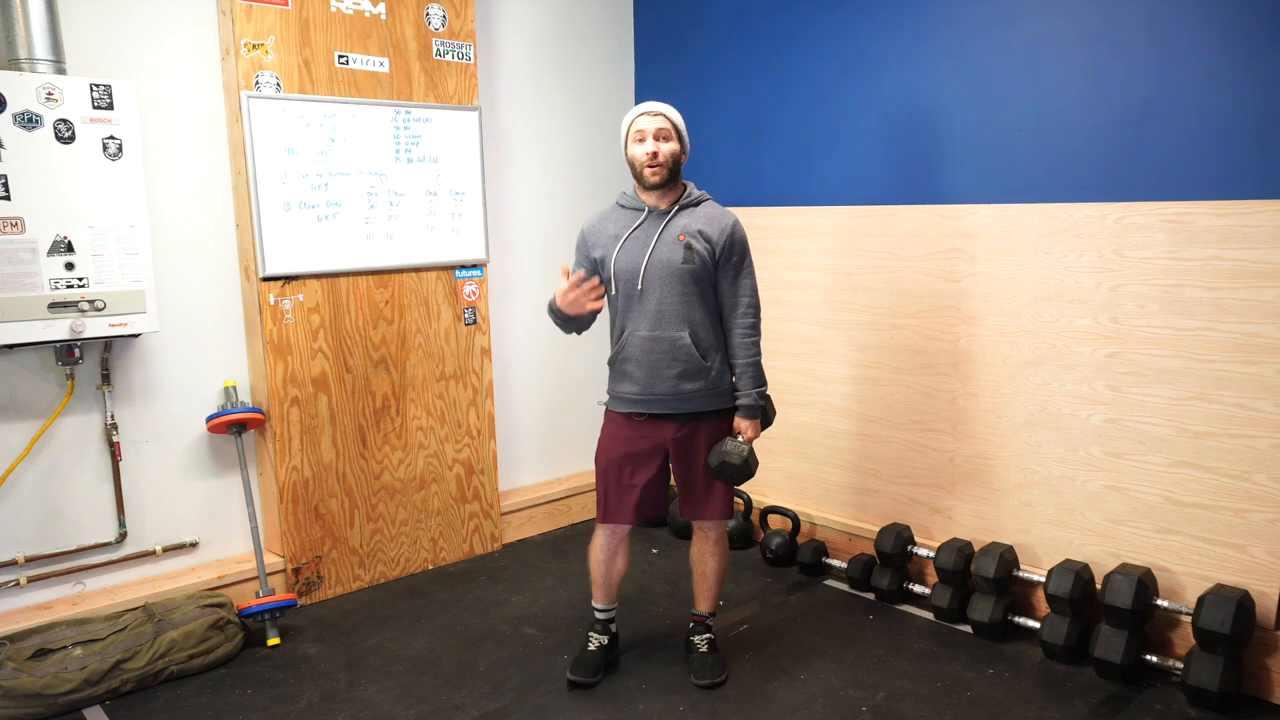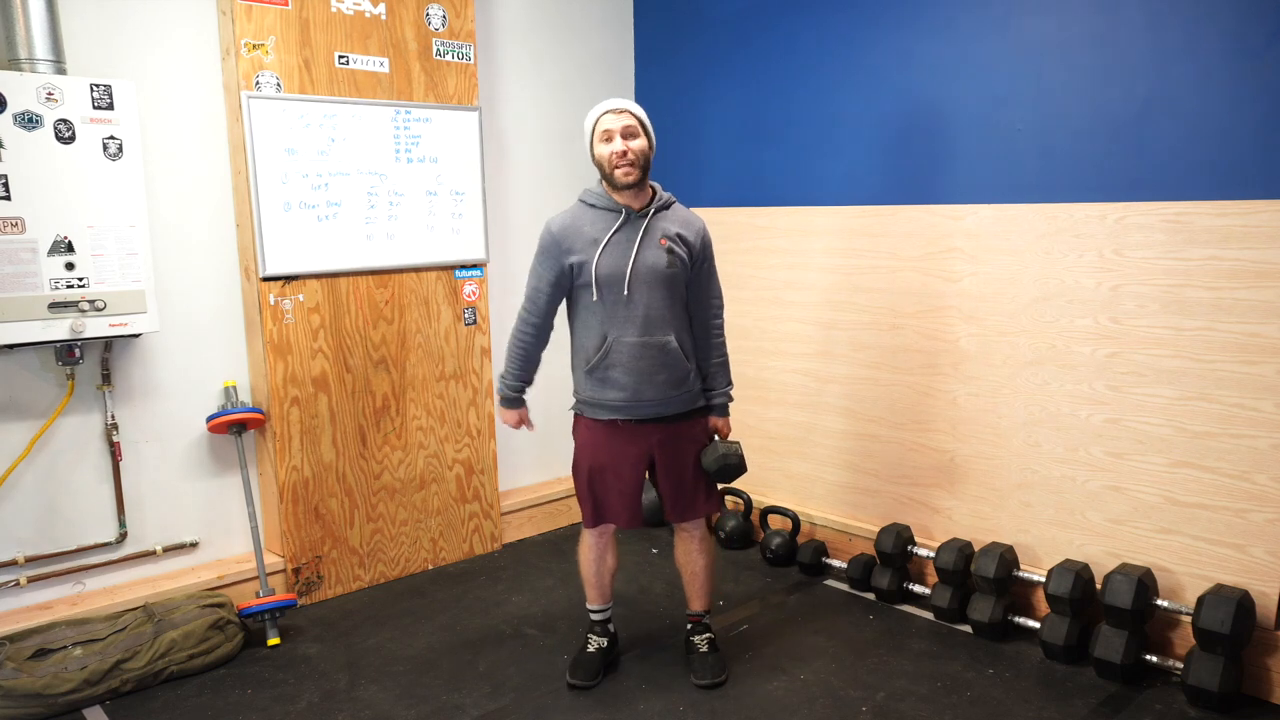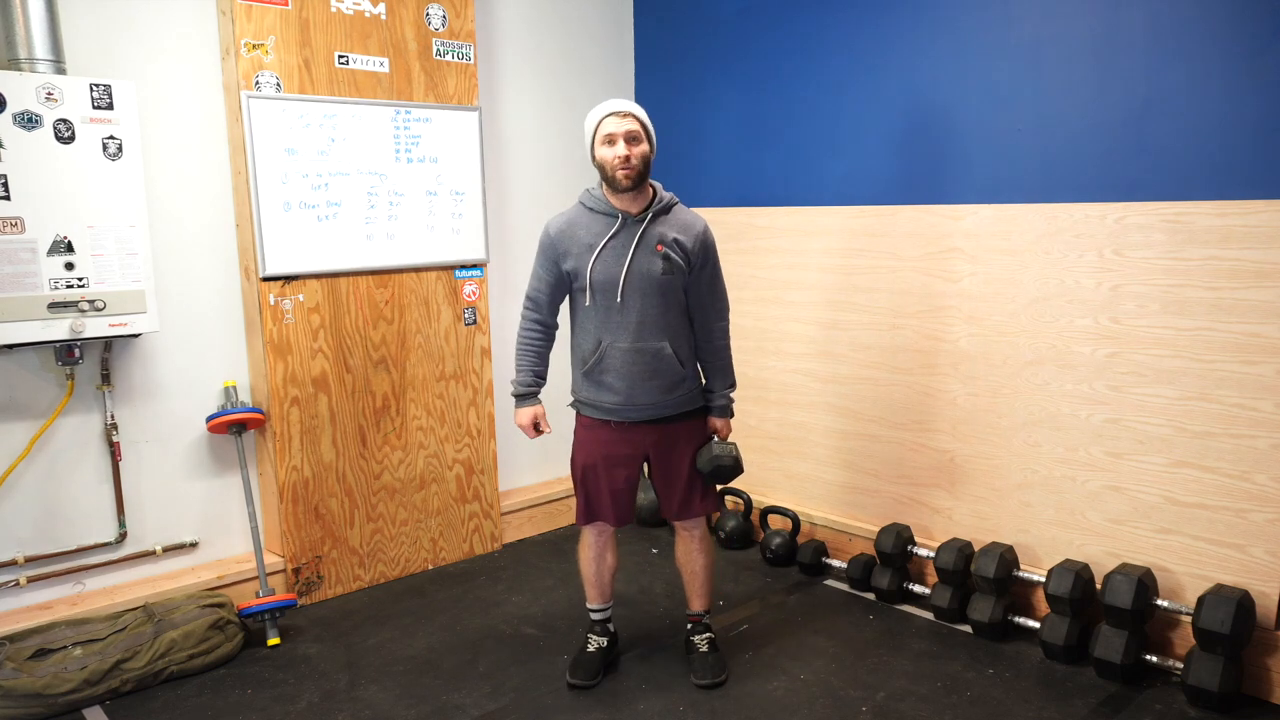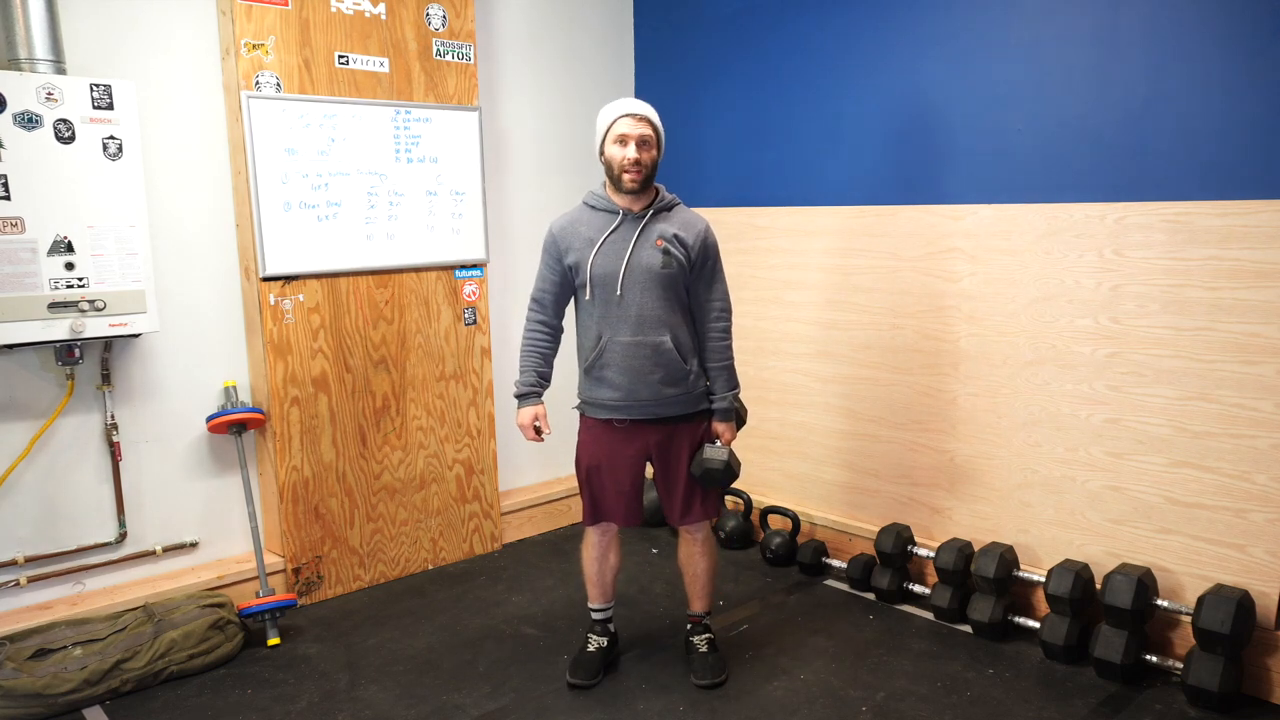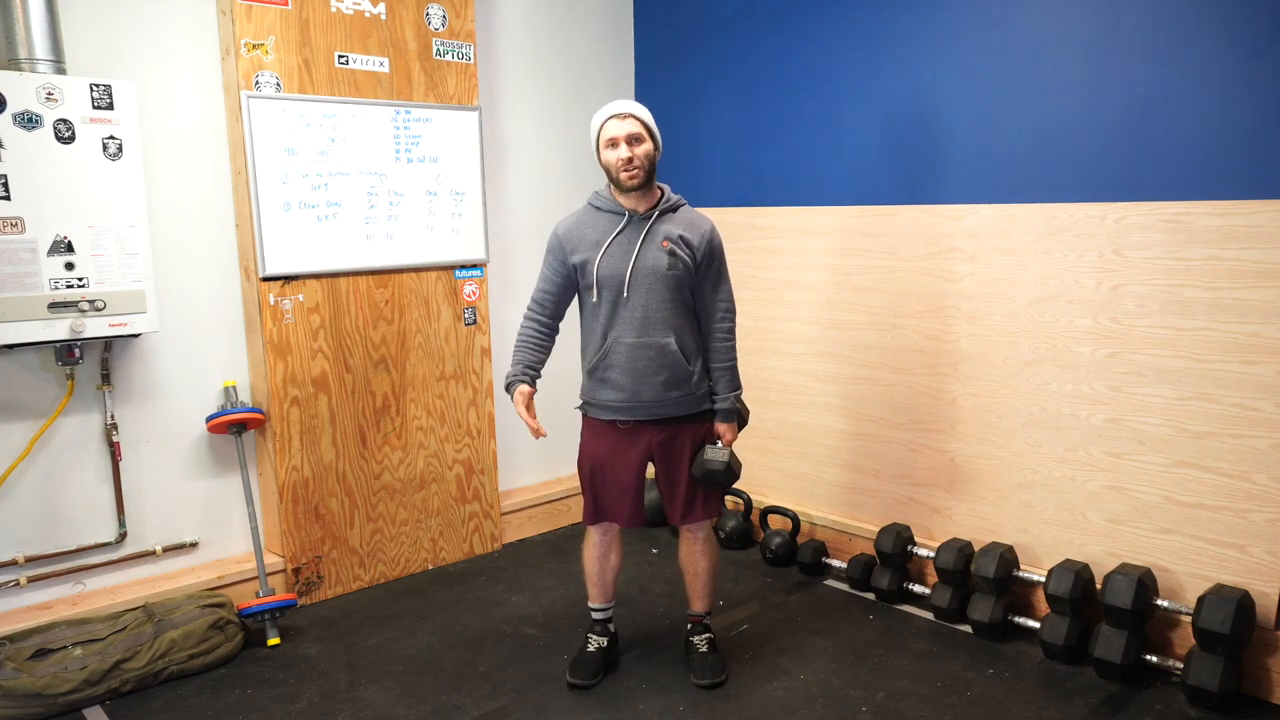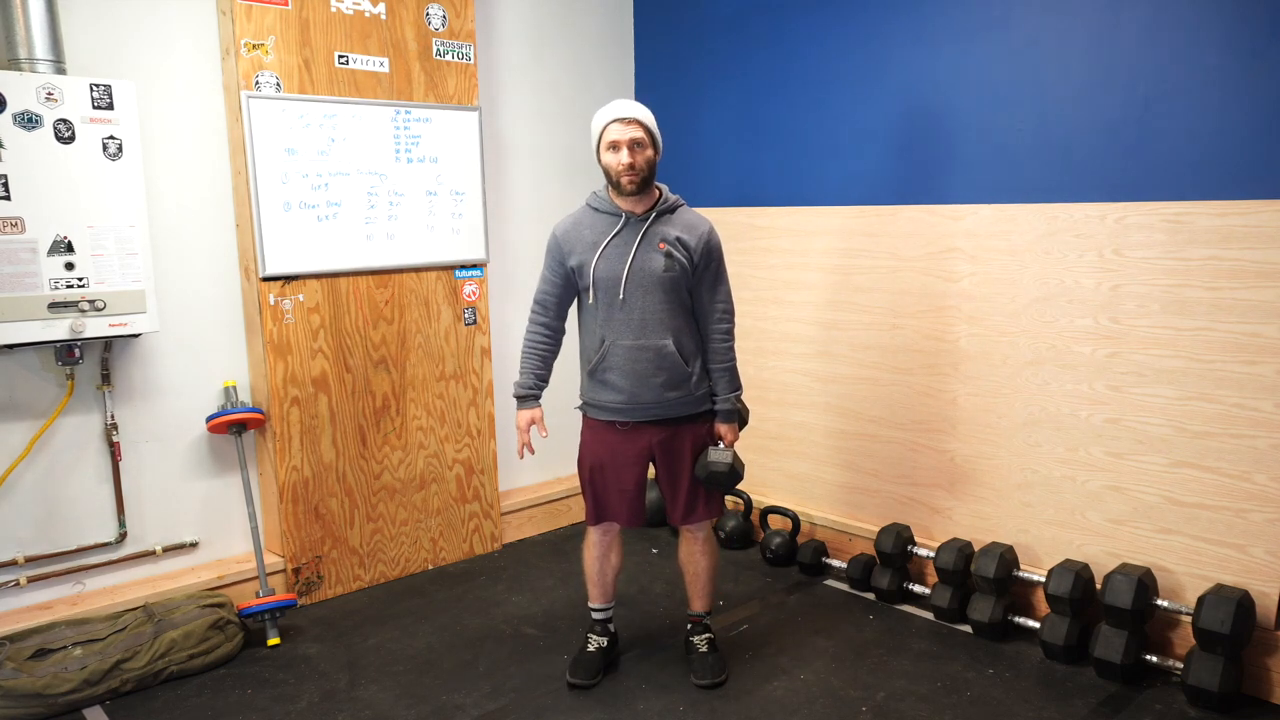
dt=0.7s
person 1, frame 1
left shoulder: (719, 225)
right shoulder: (599, 229)
left elbow: (743, 321)
right elbow: (579, 315)
left wrist: (749, 403)
right wrist: (561, 307)
left hip: (705, 410)
right hip: (629, 410)
left knee: (709, 523)
right knee: (612, 524)
left ankle: (702, 631)
right ankle: (602, 630)
person 1, frame 2
left shoulder: (687, 228)
right shoulder: (565, 229)
left elbow: (708, 322)
right elbow: (534, 314)
left wrist: (719, 401)
right wrist: (511, 392)
left hip: (682, 413)
right hip: (603, 416)
left knee: (692, 524)
right knee: (599, 526)
left ankle: (700, 631)
right ankle: (600, 633)
person 1, frame 3
left shoulder: (690, 230)
right shoulder: (564, 231)
left elbow: (712, 324)
right elbow: (537, 318)
left wrist: (720, 402)
right wrist: (527, 393)
left hip: (680, 413)
right hip: (601, 416)
left knee: (692, 521)
right knee: (597, 525)
left ankle: (700, 631)
right ankle: (600, 633)
person 1, frame 4
left shoulder: (691, 230)
right shoulder: (568, 230)
left elbow: (715, 325)
right elbow: (543, 318)
left wrist: (724, 406)
right wrist: (529, 393)
left hip: (684, 413)
right hip: (604, 415)
left knee: (695, 525)
right knee: (601, 525)
left ankle: (699, 632)
right ankle: (601, 632)
person 1, frame 5
left shoulder: (696, 230)
right shoulder: (573, 232)
left elbow: (719, 325)
right elbow: (543, 313)
left wrist: (727, 407)
right wrist: (521, 376)
left hip: (687, 413)
right hip: (609, 415)
left knee: (696, 524)
right knee: (603, 524)
left ankle: (700, 632)
right ankle: (601, 633)
person 1, frame 6
left shoulder: (694, 232)
right shoulder: (572, 233)
left elbow: (718, 327)
right elbow: (545, 320)
left wrist: (726, 408)
right wrist: (527, 394)
left hip: (687, 414)
right hip: (607, 416)
left knee: (696, 525)
right knee: (603, 525)
left ankle: (699, 631)
right ankle: (600, 633)
